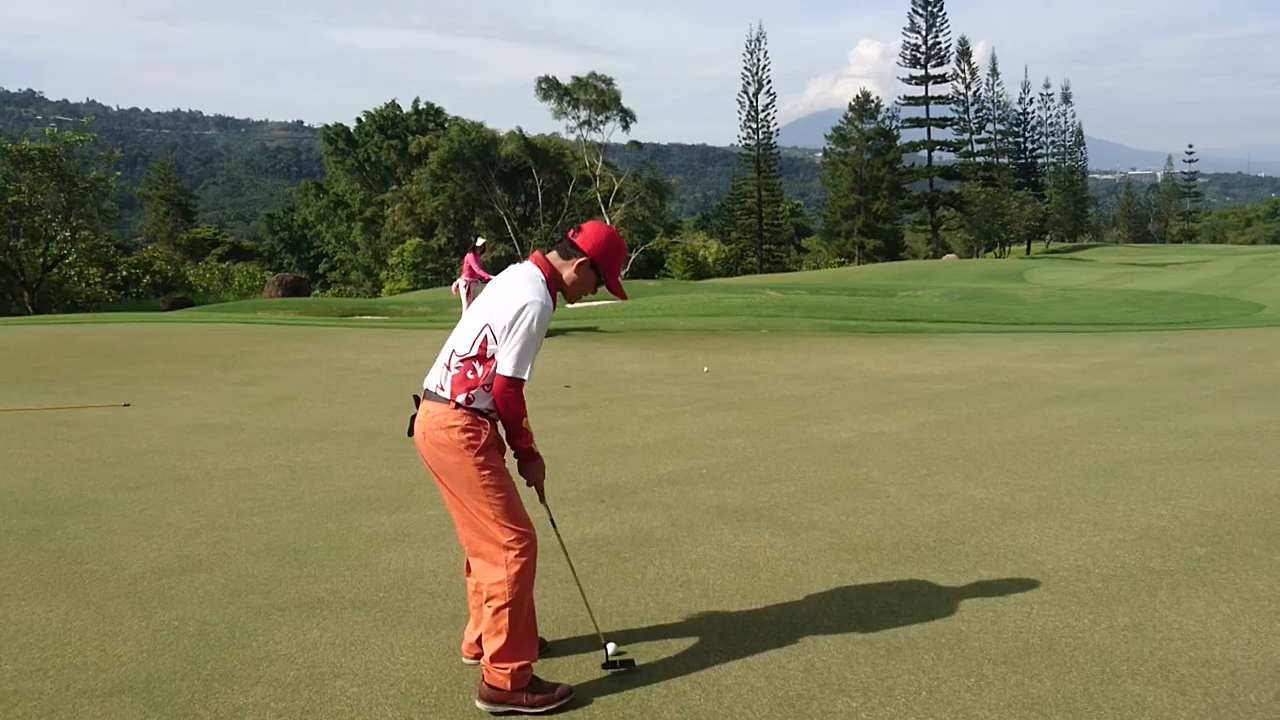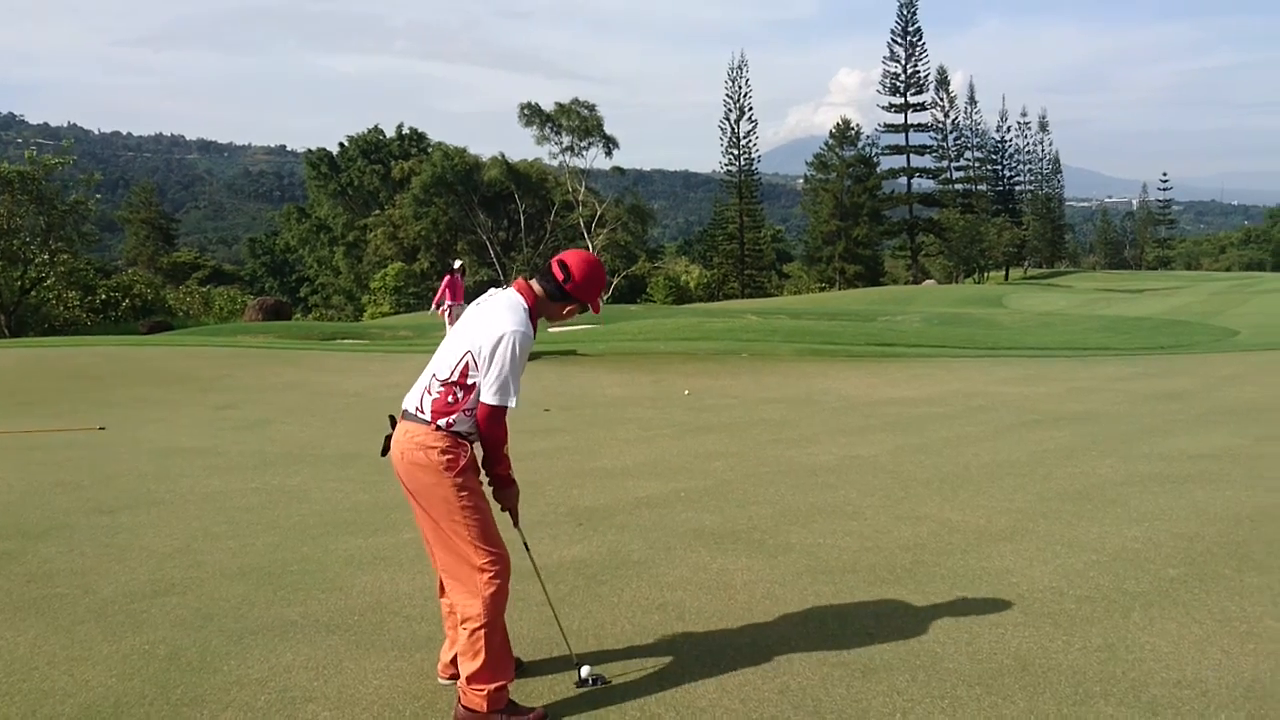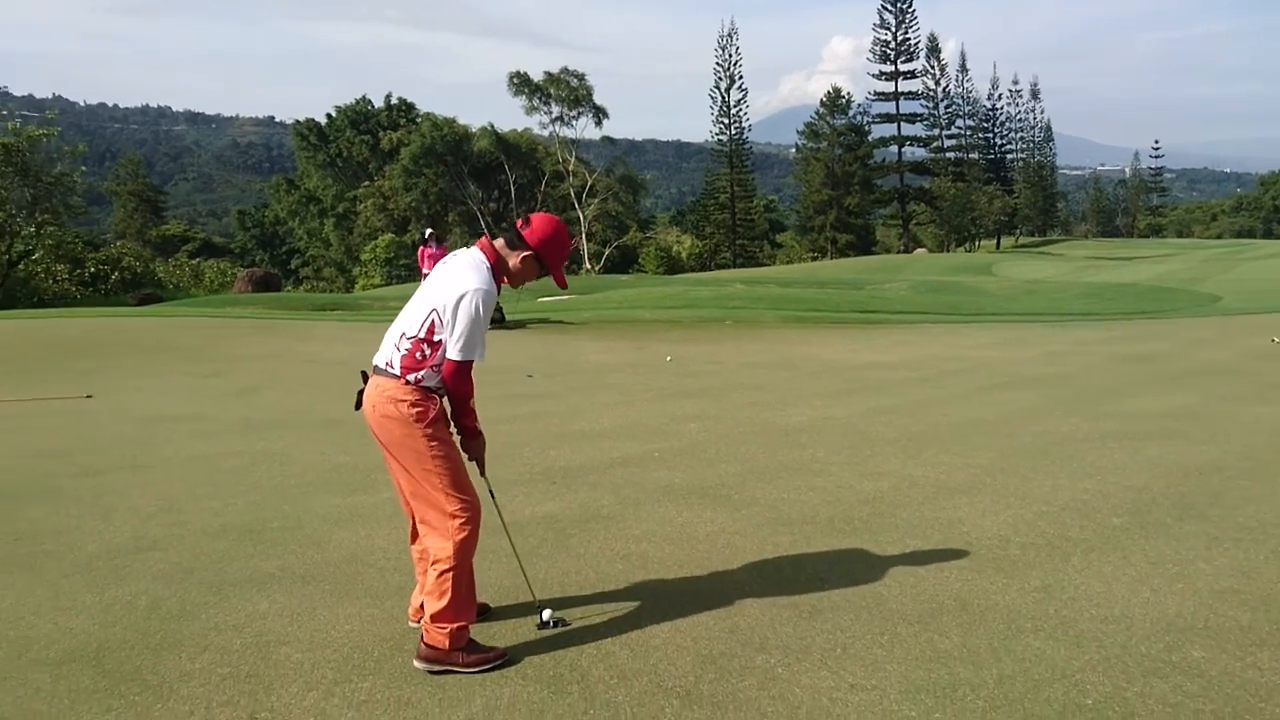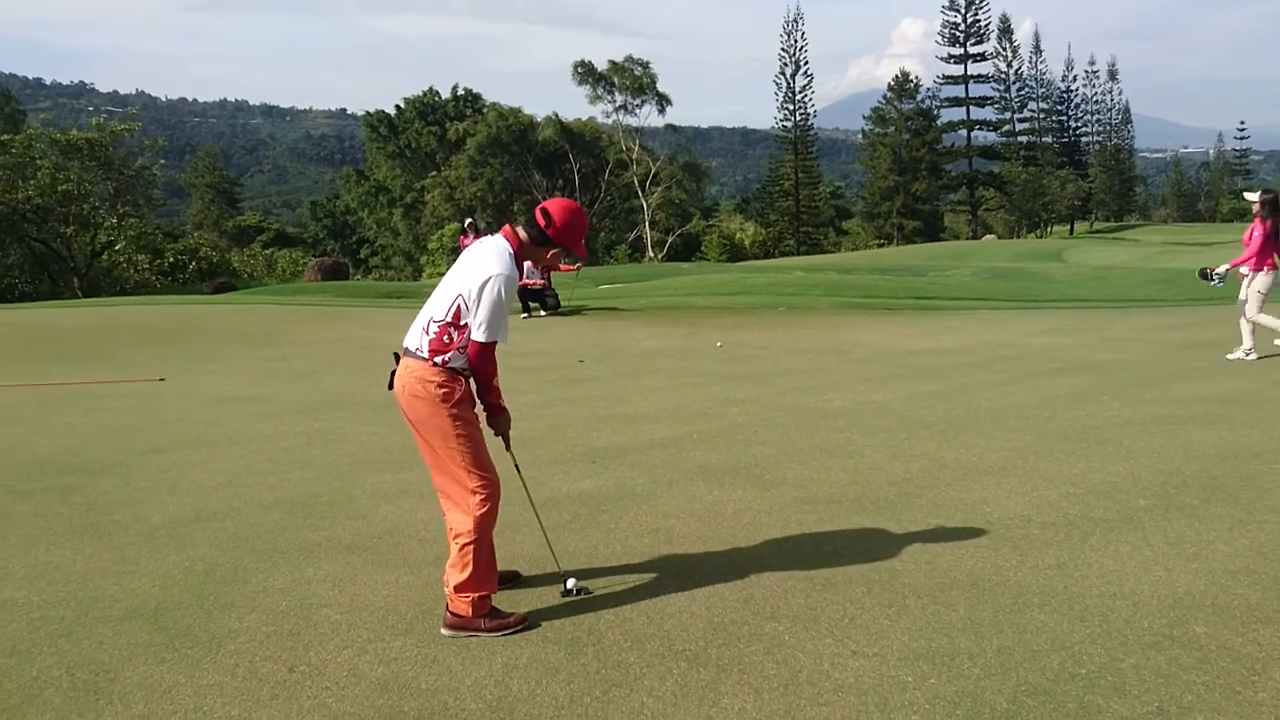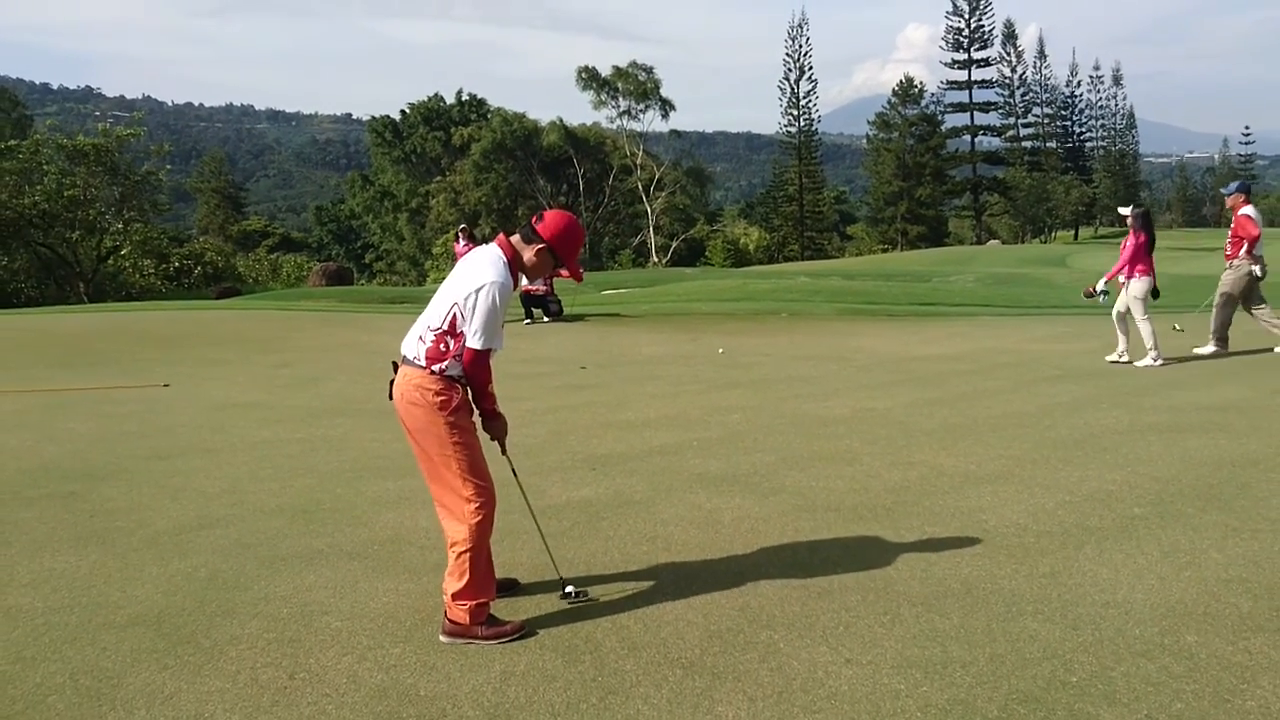
dt=0.7s
person 1, frame 1
left shoulder: (517, 274)
right shoulder: (535, 301)
right elbow: (508, 389)
left wrist: (520, 448)
right wrist: (528, 454)
left hip: (441, 413)
right hip: (458, 425)
left knee: (487, 539)
right knee: (512, 546)
left ankle: (485, 637)
right ankle: (505, 679)
person 1, frame 2
left shoulder: (498, 298)
right shoulder: (514, 329)
right elbow: (489, 416)
left wrist: (496, 474)
right wrist: (503, 479)
left hip: (417, 435)
right hip: (436, 447)
left knee: (460, 558)
right knee: (485, 567)
left ankle: (459, 658)
person 1, frame 3
left shoulder: (464, 258)
right shoulder: (479, 287)
right elbow: (455, 371)
left wrist: (463, 427)
right wrist: (470, 431)
left hip: (389, 390)
right hip: (407, 401)
left knee: (431, 508)
right knee: (457, 513)
left ankle: (430, 601)
right ankle: (443, 640)
person 1, frame 4
left shoulder: (490, 245)
right shoulder: (501, 273)
right elbow: (481, 352)
left wrist: (489, 403)
right wrist: (495, 407)
left hip: (422, 371)
right hip: (435, 381)
left knee: (461, 484)
right knee: (478, 490)
left ankle: (467, 570)
right ankle: (466, 608)
person 1, frame 5
left shoulder: (485, 254)
right shoulder: (495, 280)
right elbow: (474, 359)
left wrist: (484, 409)
right wrist: (490, 413)
left hip: (422, 379)
right hip: (432, 389)
left knee: (459, 492)
right knee: (473, 499)
left ankle: (470, 577)
right ankle: (465, 615)
